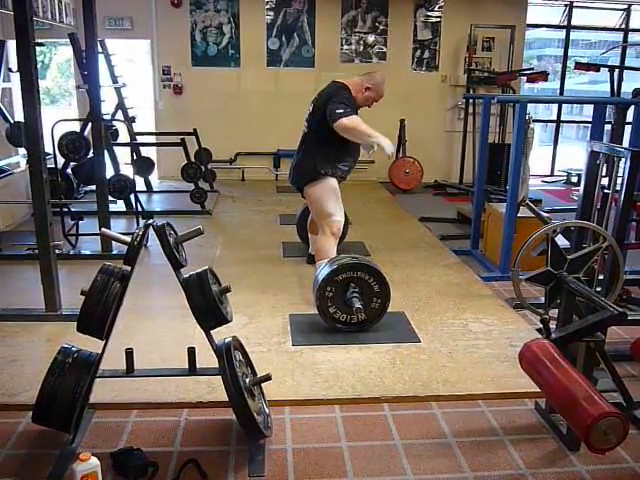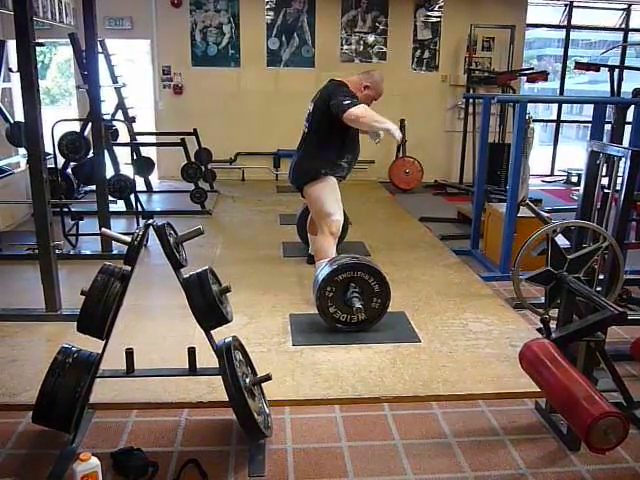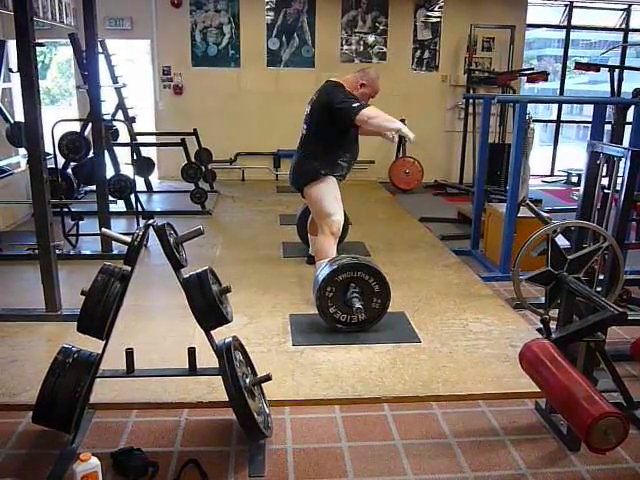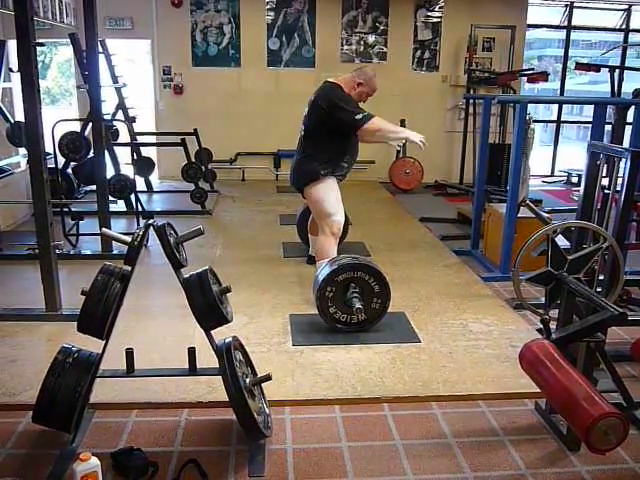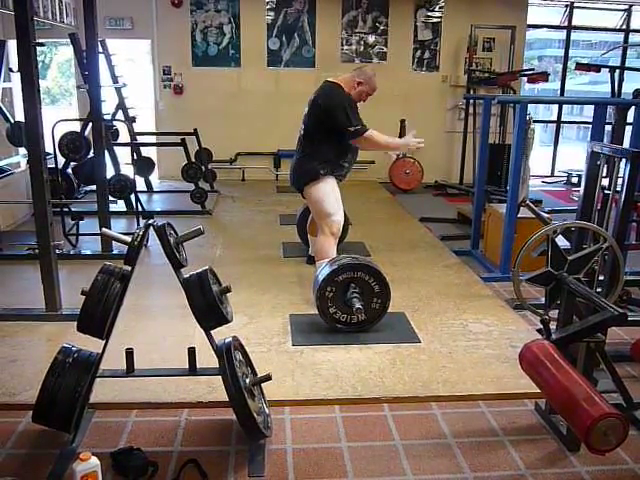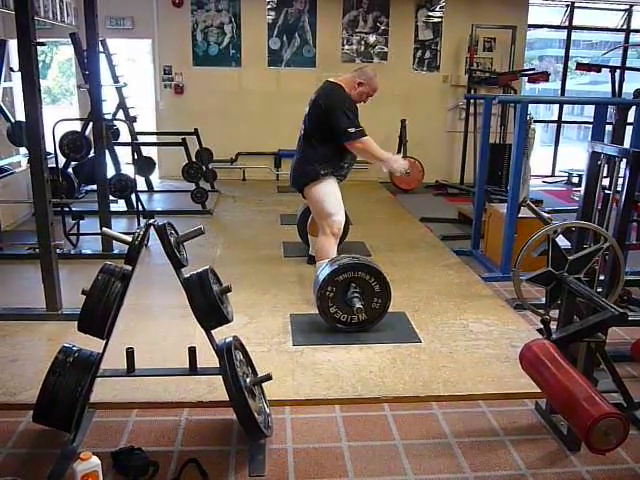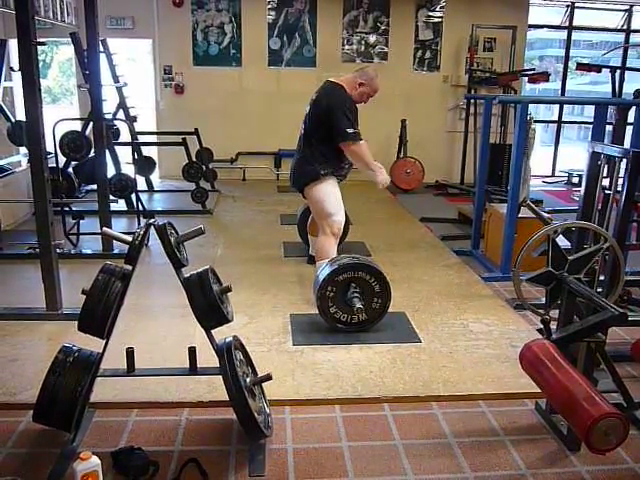
dt=0.1s
person 1, frame 1
left shoulder: (338, 92)
right shoulder: (341, 96)
left elbow: (347, 124)
right elbow: (343, 124)
left wrist: (364, 138)
right wrist: (379, 138)
left hip: (315, 168)
right hip: (317, 171)
left knee: (320, 215)
right knee: (332, 226)
left ankle: (315, 254)
person 1, frame 2
left shoulder: (337, 90)
right shoulder: (341, 94)
left elbow: (350, 121)
right elbow: (356, 114)
left wrist: (371, 129)
right wrist: (388, 125)
left hip: (315, 167)
right hip: (318, 170)
left knee: (321, 214)
right knee: (331, 226)
left ankle: (315, 253)
person 1, frame 3
left shoulder: (333, 92)
right shoulder: (338, 96)
left elbow: (353, 124)
right elbow: (365, 116)
left wrist: (382, 130)
right wrist: (398, 125)
left hip: (315, 168)
right hip: (317, 172)
left knee: (320, 215)
right knee: (332, 226)
left ankle: (315, 254)
person 1, frame 4
left shoulder: (332, 92)
right shoulder: (336, 98)
left elbow: (356, 129)
right elbow: (367, 127)
left wrist: (387, 138)
right wrist: (404, 133)
left hip: (314, 168)
right hip: (317, 172)
left knee: (322, 214)
right knee: (332, 226)
left ankle: (315, 254)
person 1, frame 5
left shoulder: (331, 92)
right shoulder: (338, 99)
left elbow: (354, 135)
right elbow: (361, 138)
left wrist: (390, 145)
right wrist: (401, 144)
left hip: (315, 168)
right hip: (317, 172)
left knee: (321, 213)
right knee: (333, 226)
left ankle: (315, 254)
person 1, frame 6
left shoulder: (331, 92)
right shoulder: (338, 100)
left elbow: (349, 138)
right elbow: (356, 143)
left wrist: (380, 158)
right wrist: (389, 160)
left hip: (312, 168)
right hip: (317, 172)
left knee: (321, 215)
right knee: (333, 226)
left ankle: (315, 254)
person 1, frame 7
left shoulder: (331, 91)
right shoulder: (340, 101)
left elbow: (349, 141)
right elbow: (351, 145)
left wrist: (371, 165)
right wrist: (375, 172)
left hip: (314, 168)
right hip: (318, 172)
left knee: (321, 214)
right knee: (333, 226)
left ankle: (315, 254)
